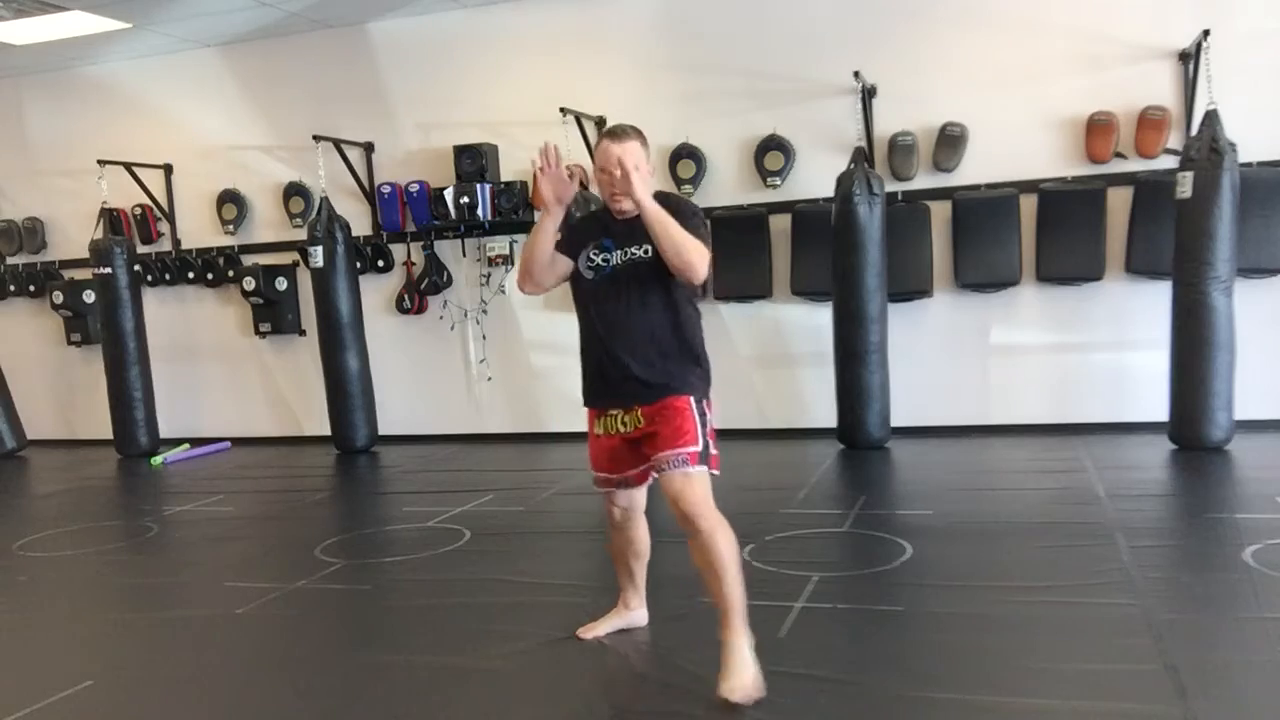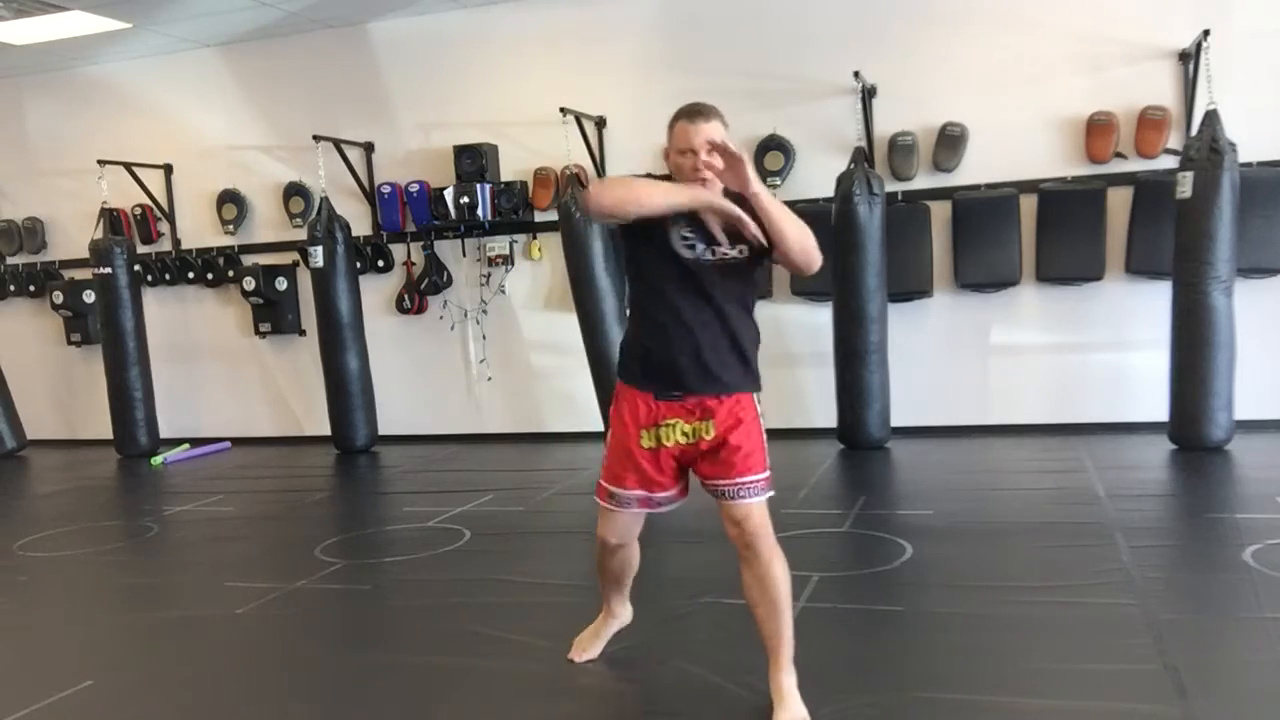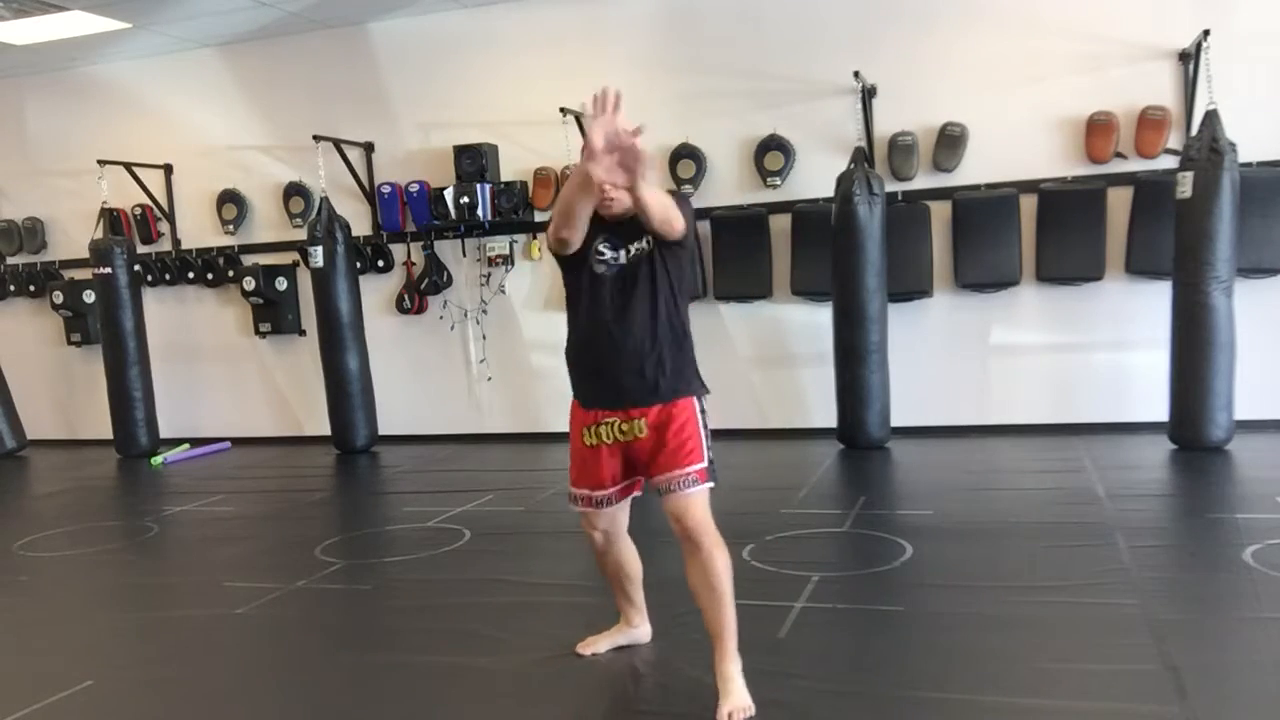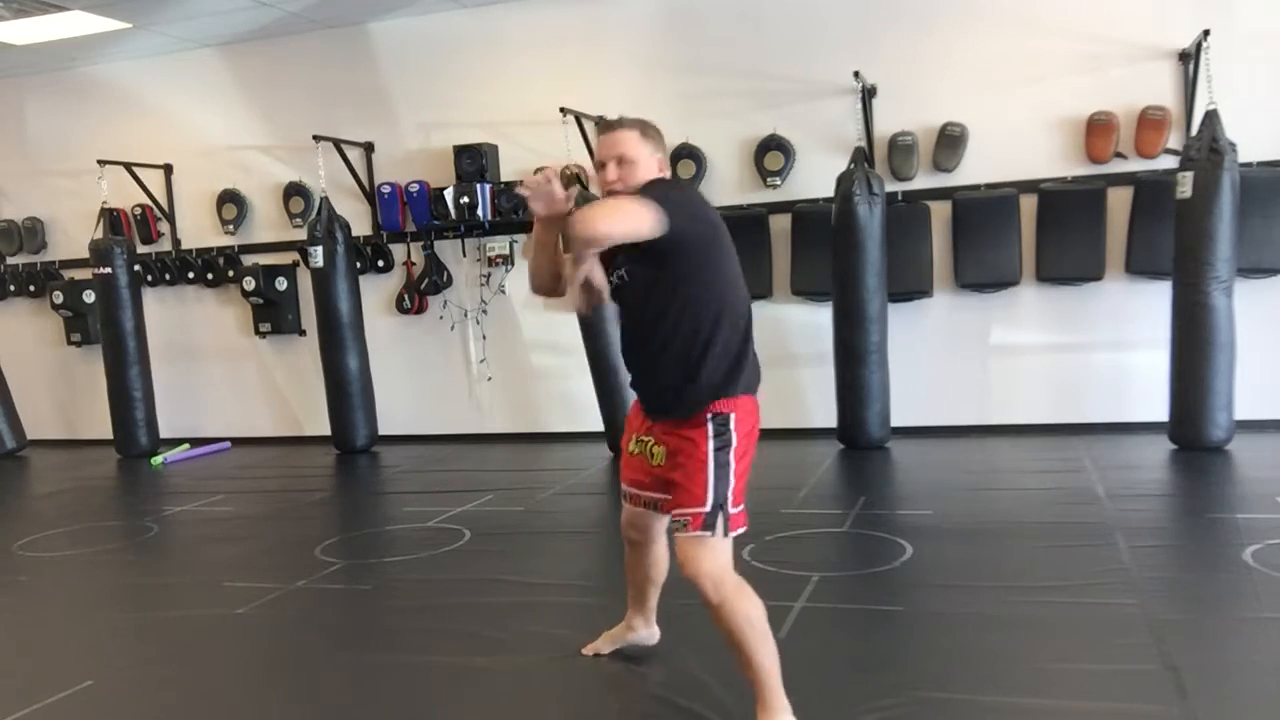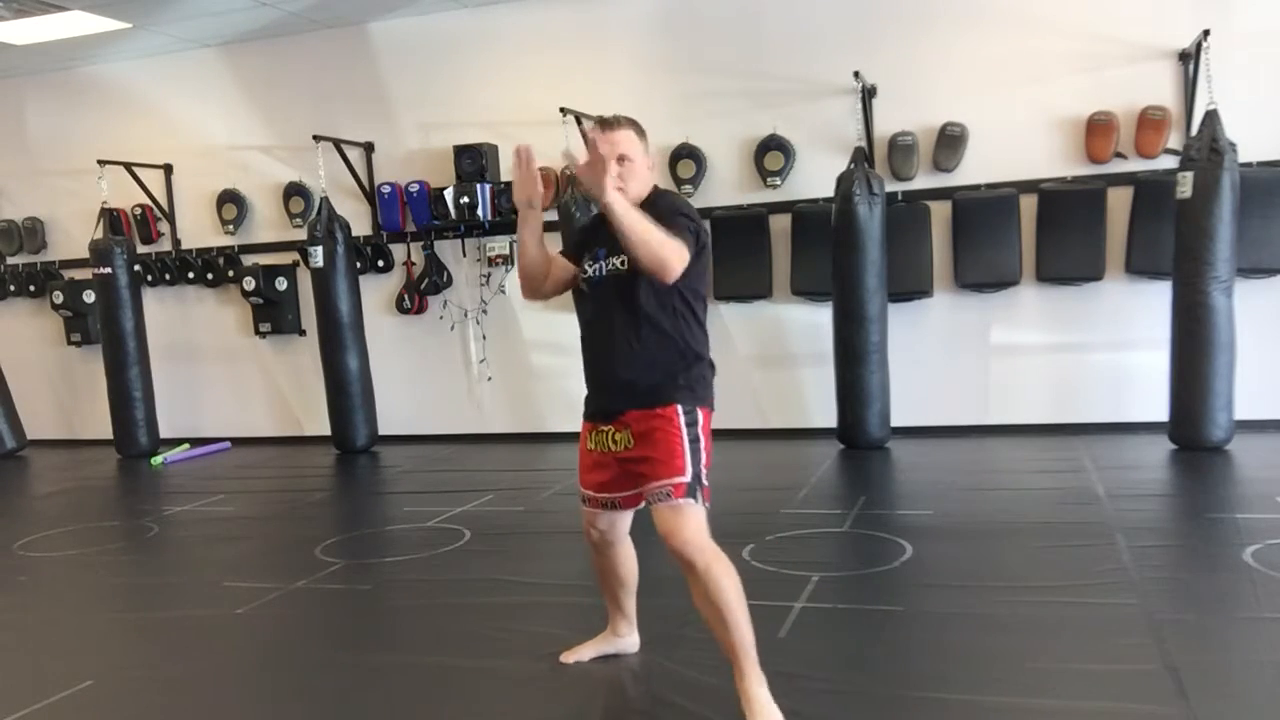
dt=0.7s
person 1, frame 1
left shoulder: (677, 213)
right shoulder: (583, 230)
left elbow: (693, 270)
right elbow: (531, 281)
left wrist: (642, 195)
right wrist: (550, 212)
left hip: (673, 390)
right hip: (609, 398)
left knee: (693, 506)
right knee: (621, 508)
left ankle: (737, 642)
right ankle: (631, 606)
person 1, frame 2
left shoulder: (742, 208)
right shoulder: (654, 197)
left elbow: (810, 261)
right elbow: (599, 198)
left wrist: (753, 189)
right wrist: (701, 198)
left hip: (728, 398)
right hip: (648, 397)
left knee: (752, 532)
right knee: (614, 530)
right ankle: (613, 609)
person 1, frame 3
left shoulder: (659, 213)
right shoulder: (577, 232)
left elbow: (670, 223)
right elbow: (563, 229)
left wrist: (634, 171)
right wrist: (592, 155)
left hip: (670, 399)
right hip: (598, 409)
left knee: (693, 526)
right knee: (601, 525)
left ankle: (728, 664)
right ankle: (634, 622)
person 1, frame 4
left shoulder: (676, 200)
right shoulder: (616, 243)
left elbow: (603, 226)
right elbow: (546, 283)
left wrist: (581, 253)
right wrist: (550, 216)
left hip: (713, 414)
right hip: (660, 409)
left knee: (706, 568)
right knee: (638, 525)
right ankle: (640, 623)
person 1, frame 5
left shoulder: (668, 217)
right shoulder: (595, 230)
left elbow: (666, 264)
right elbow: (536, 284)
left wrist: (620, 197)
right wrist: (527, 210)
left hip: (671, 407)
right hip: (609, 410)
left knee: (686, 540)
right knee: (603, 527)
right ankle: (622, 630)
